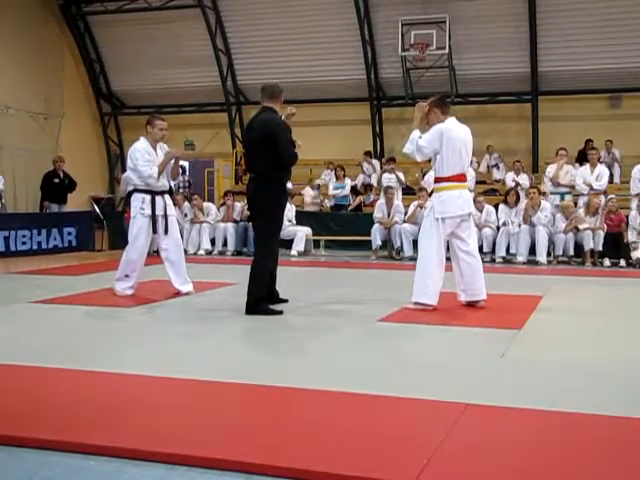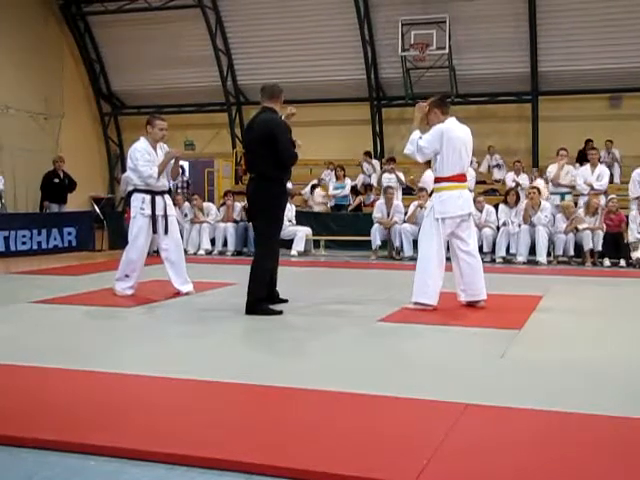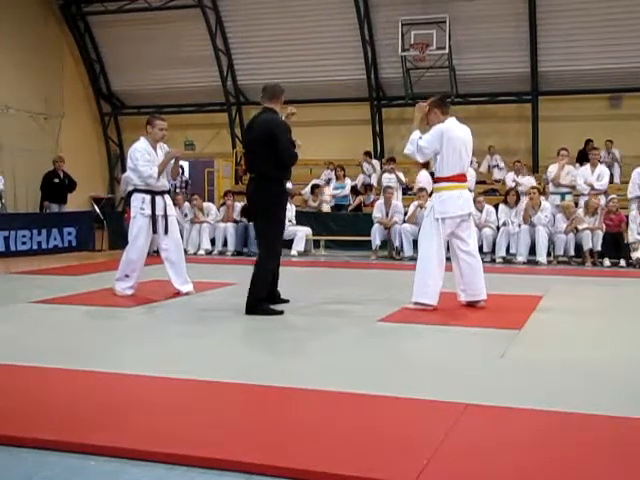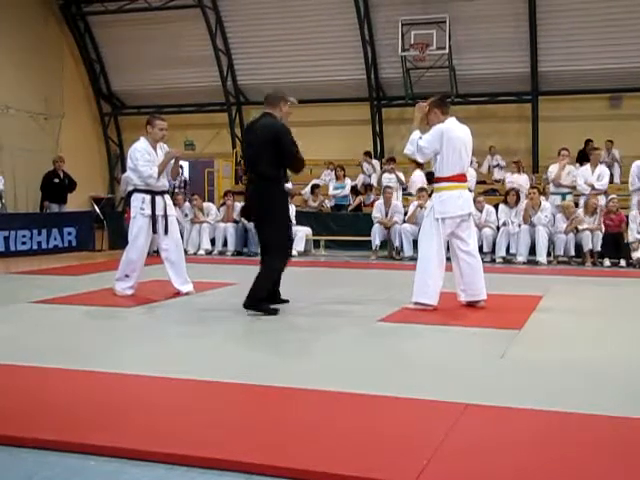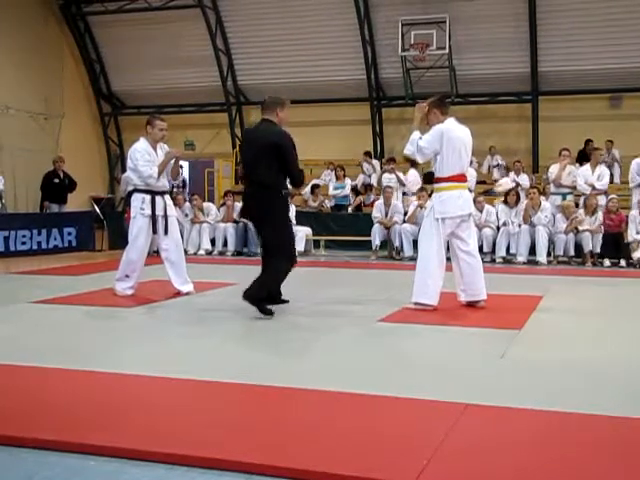
dt=0.1s
person 1, frame 1
left shoulder: (253, 123)
right shoulder: (277, 124)
right elbow: (288, 158)
right wrist: (294, 151)
left hip: (257, 187)
right hip: (271, 189)
left knee: (267, 242)
right knee: (266, 245)
left ankle: (268, 293)
right ankle: (255, 301)
person 1, frame 2
left shoulder: (253, 123)
right shoulder: (277, 124)
right elbow: (288, 158)
right wrist: (294, 151)
left hip: (257, 187)
right hip: (271, 189)
left knee: (268, 242)
right knee: (267, 245)
left ankle: (268, 293)
right ankle: (255, 302)
person 1, frame 3
left shoulder: (252, 124)
right shoulder: (278, 124)
right elbow: (288, 159)
right wrist: (292, 152)
left hip: (256, 188)
right hip: (272, 191)
left knee: (268, 242)
right knee: (270, 246)
left ankle: (269, 293)
right ankle: (257, 301)
person 1, frame 4
left shoulder: (251, 127)
right shoulder: (279, 128)
right elbow: (295, 164)
right wrist: (297, 158)
left hip: (254, 190)
right hip: (270, 192)
left knee: (270, 244)
right knee: (280, 247)
left ankle: (270, 292)
right ankle: (256, 297)
person 1, frame 5
left shoulder: (248, 135)
right shoulder: (281, 136)
right elbow: (295, 174)
right wrist: (297, 182)
left hip: (251, 198)
right hip: (271, 199)
left knee: (271, 248)
right knee: (285, 255)
left ankle: (271, 292)
right ankle: (258, 292)
person 2, frame 1
left shoulder: (441, 130)
right shoulder: (464, 130)
left elbow: (416, 151)
left wrist: (416, 121)
right wrist: (422, 123)
left hip: (445, 197)
right hip: (462, 195)
left knee: (431, 247)
right knee: (466, 247)
left ankle: (425, 298)
right ankle: (475, 295)
person 2, frame 2
left shoulder: (441, 130)
right shoulder: (464, 130)
left elbow: (416, 151)
left wrist: (417, 122)
right wrist: (422, 123)
left hip: (445, 197)
right hip: (462, 195)
left knee: (430, 247)
right knee: (466, 247)
left ankle: (425, 298)
right ankle: (475, 295)
person 2, frame 3
left shoulder: (441, 130)
right shoulder: (464, 130)
left elbow: (417, 151)
left wrist: (417, 122)
right wrist: (422, 122)
left hip: (445, 198)
right hip: (462, 195)
left knee: (431, 247)
right knee: (466, 247)
left ankle: (425, 298)
right ankle: (475, 295)
person 2, frame 4
left shoulder: (441, 130)
right shoulder: (464, 130)
left elbow: (417, 151)
left wrist: (417, 122)
right wrist: (422, 123)
left hip: (445, 198)
right hip: (462, 195)
left knee: (431, 247)
right knee: (466, 247)
left ankle: (425, 299)
right ankle: (475, 295)
person 2, frame 5
left shoulder: (441, 130)
right shoulder: (463, 130)
left elbow: (417, 151)
left wrist: (416, 122)
right wrist: (422, 122)
left hip: (445, 198)
right hip: (462, 196)
left knee: (431, 248)
right knee: (466, 247)
left ankle: (425, 299)
right ankle: (475, 295)
person 3, frame 1
left shoulder: (163, 148)
right shoulder: (138, 149)
left elbow: (173, 177)
right elbow: (150, 177)
left wrist: (176, 161)
right wrist: (166, 159)
left hip: (163, 200)
right hip: (144, 201)
left knee: (173, 244)
right knee: (137, 246)
left ankle: (183, 284)
right ankle: (123, 285)
person 3, frame 2
left shoulder: (163, 148)
right shoulder: (138, 149)
left elbow: (173, 177)
right elbow: (150, 177)
left wrist: (176, 161)
right wrist: (166, 159)
left hip: (163, 200)
right hip: (144, 201)
left knee: (174, 244)
right knee: (137, 246)
left ankle: (183, 284)
right ankle: (123, 285)
person 3, frame 3
left shoulder: (163, 148)
right shoulder: (138, 149)
left elbow: (172, 177)
right elbow: (150, 177)
left wrist: (176, 161)
right wrist: (166, 160)
left hip: (163, 201)
right hip: (144, 201)
left knee: (174, 244)
right knee: (137, 246)
left ankle: (183, 284)
right ankle: (123, 285)
person 3, frame 4
left shoulder: (163, 148)
right shoulder: (138, 149)
left elbow: (172, 177)
right elbow: (150, 177)
left wrist: (176, 161)
right wrist: (167, 160)
left hip: (163, 201)
right hip: (144, 201)
left knee: (174, 244)
right knee: (137, 246)
left ankle: (183, 284)
right ankle: (123, 285)
person 3, frame 5
left shoulder: (164, 149)
right shoulder: (138, 149)
left elbow: (172, 177)
right elbow: (150, 177)
left wrist: (176, 161)
right wrist: (167, 160)
left hip: (163, 201)
right hip: (143, 202)
left knee: (174, 244)
right knee: (137, 246)
left ankle: (183, 284)
right ankle: (123, 285)
